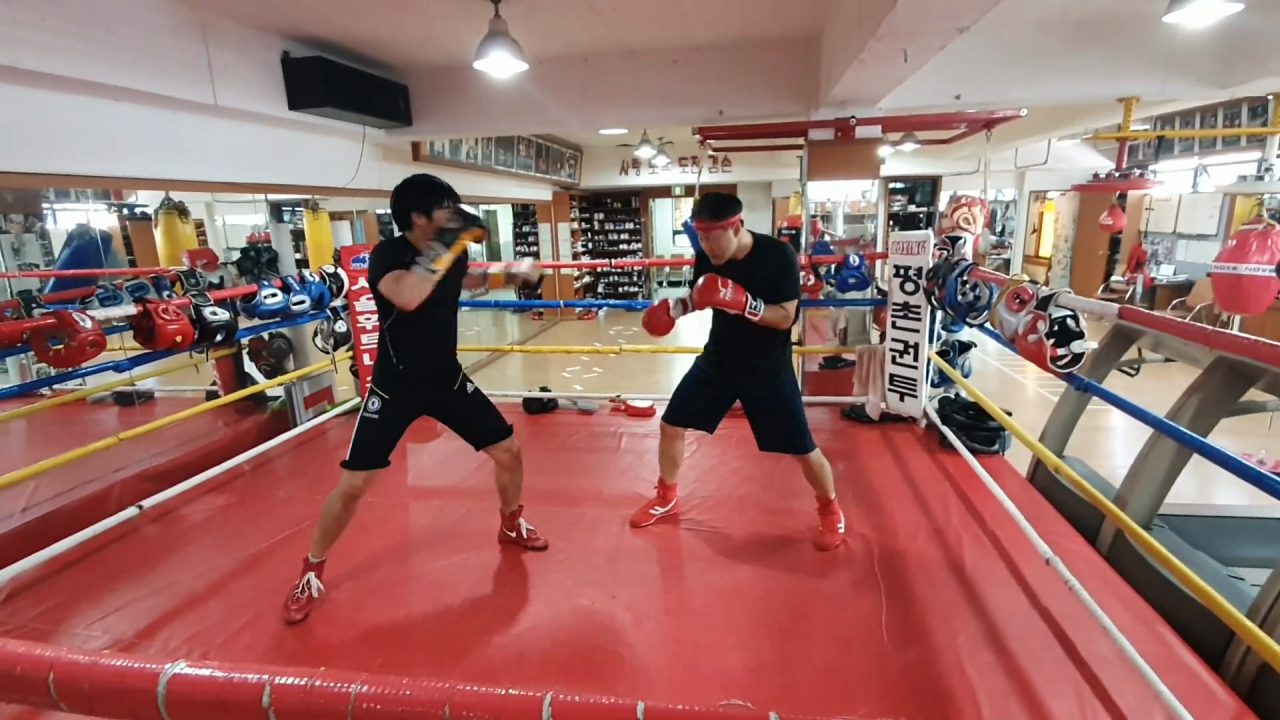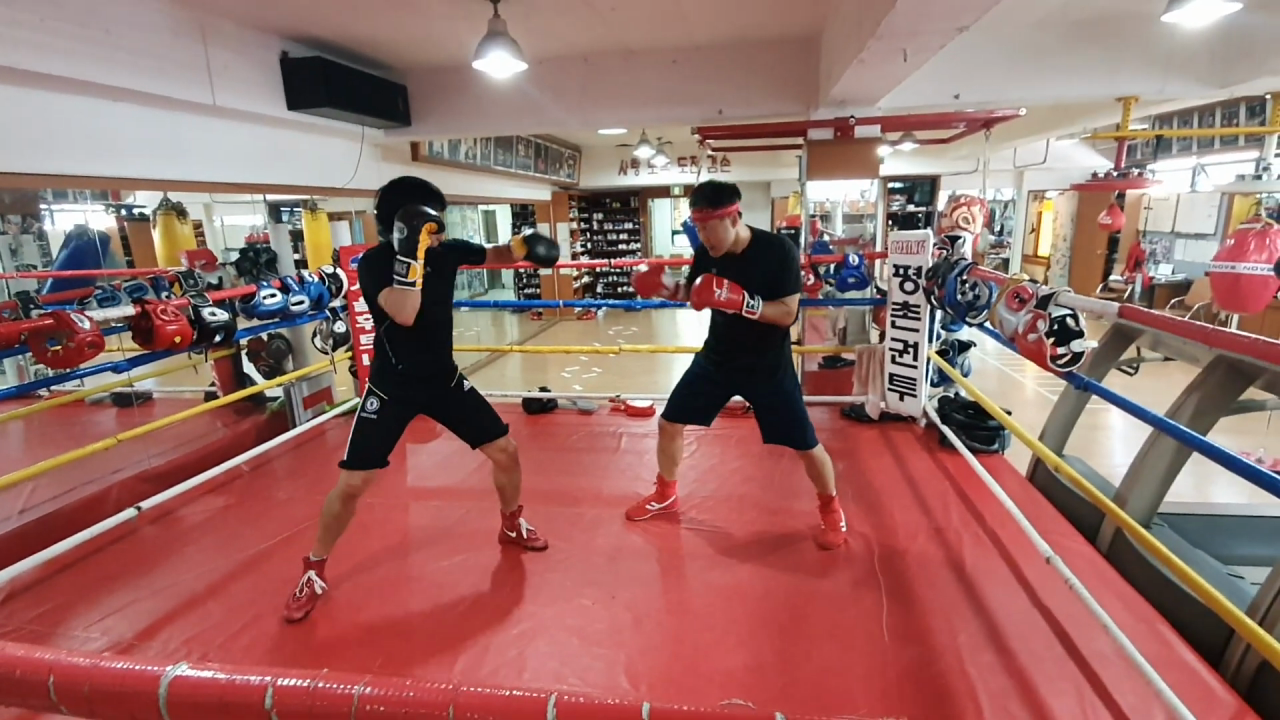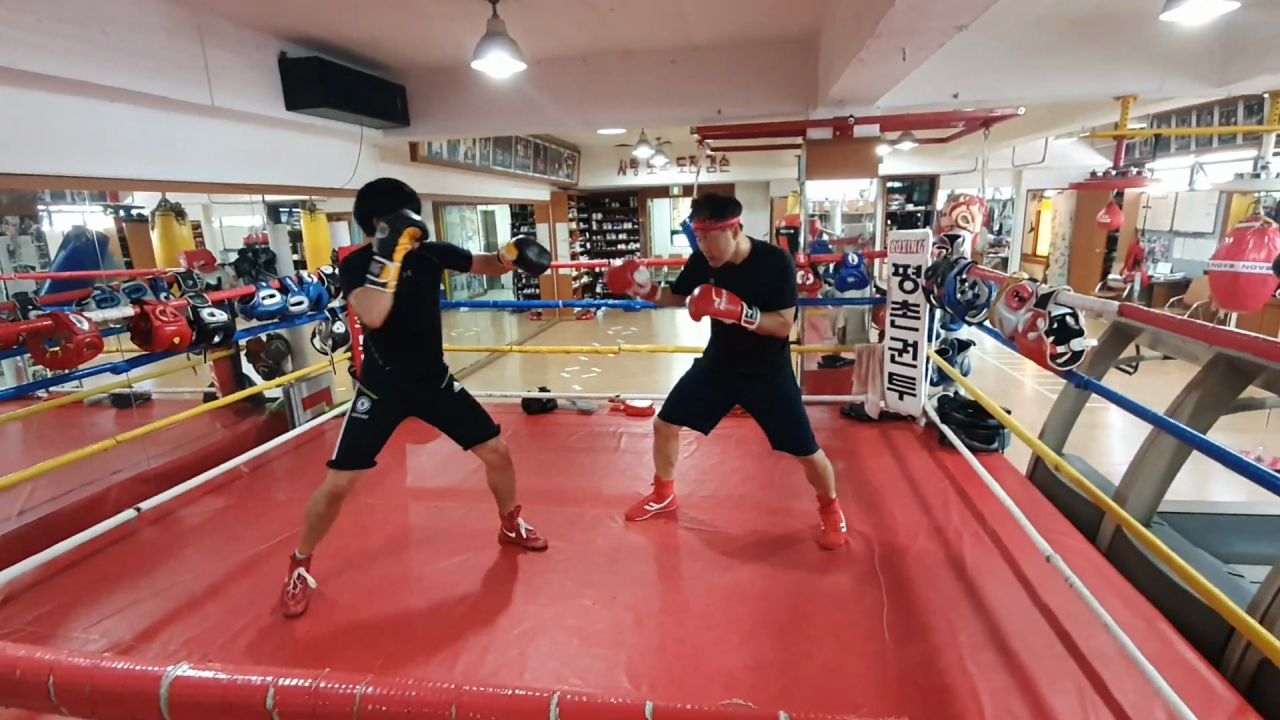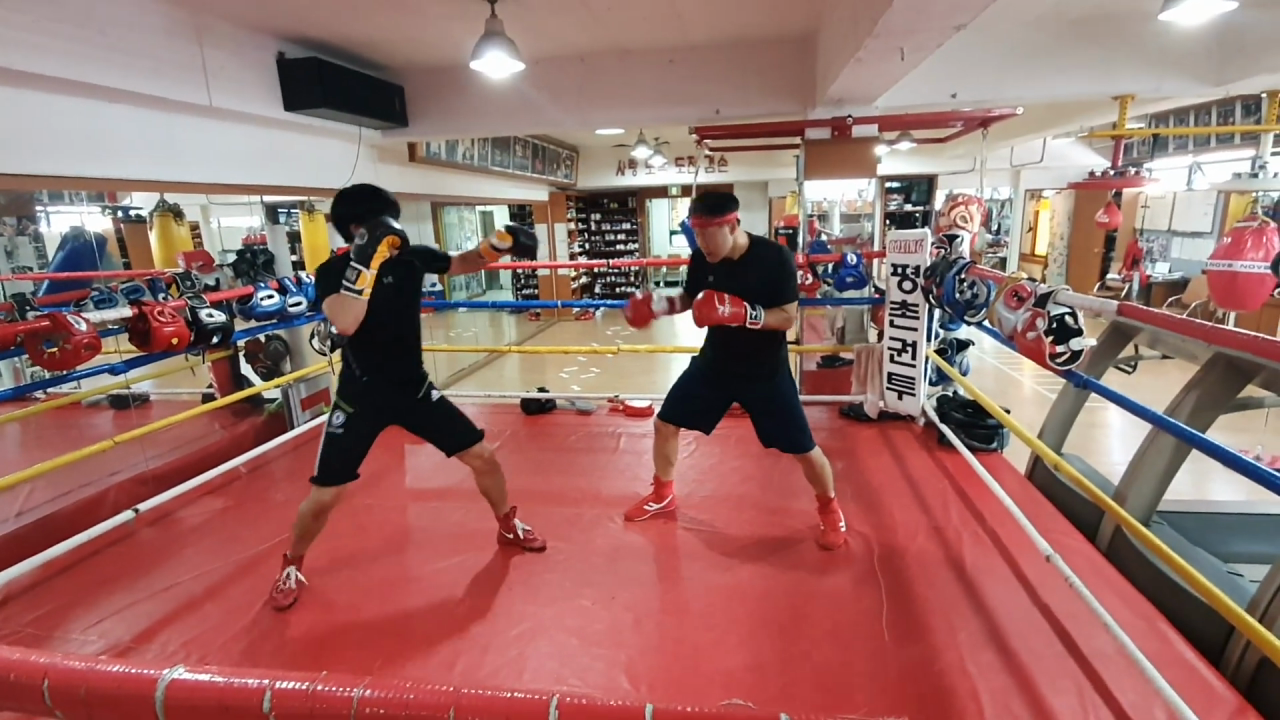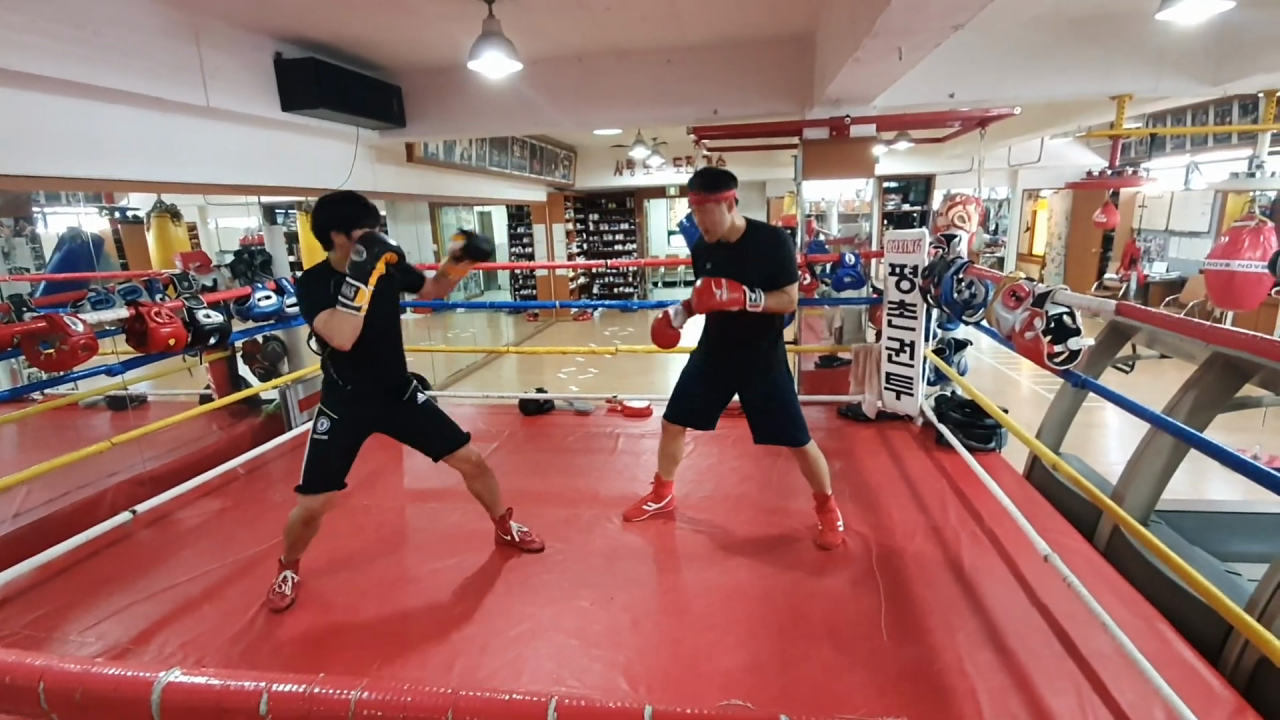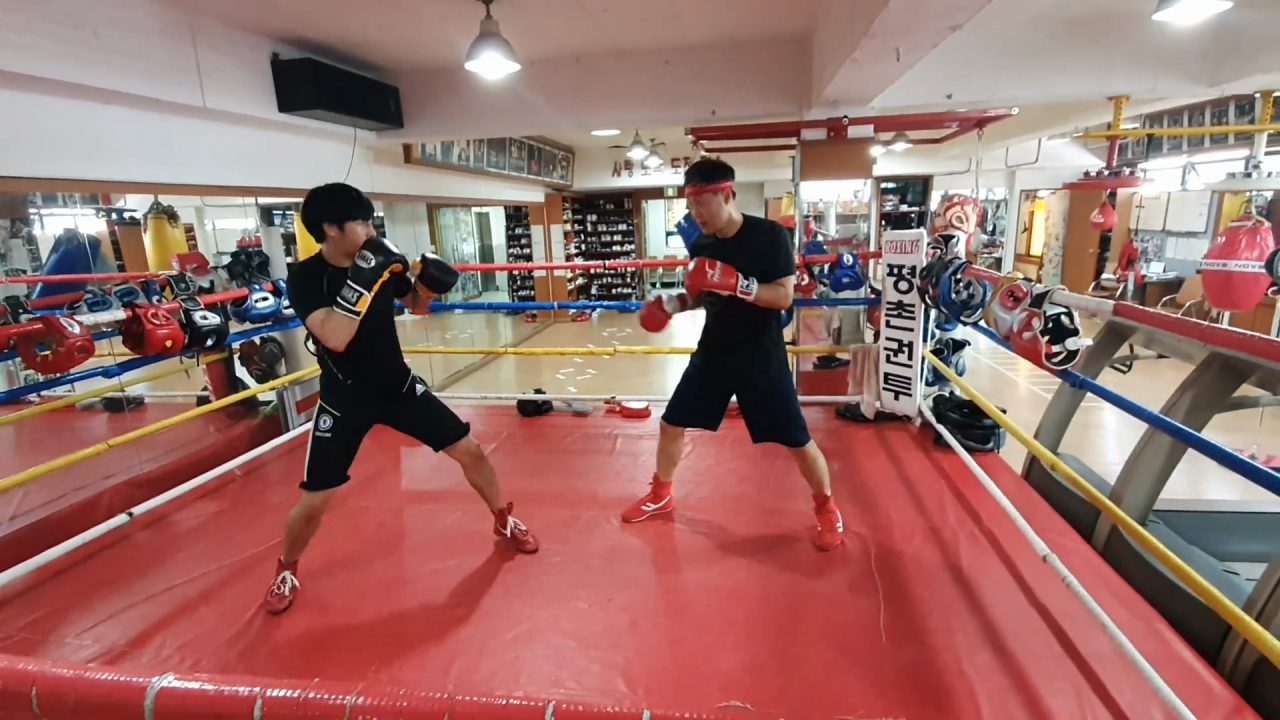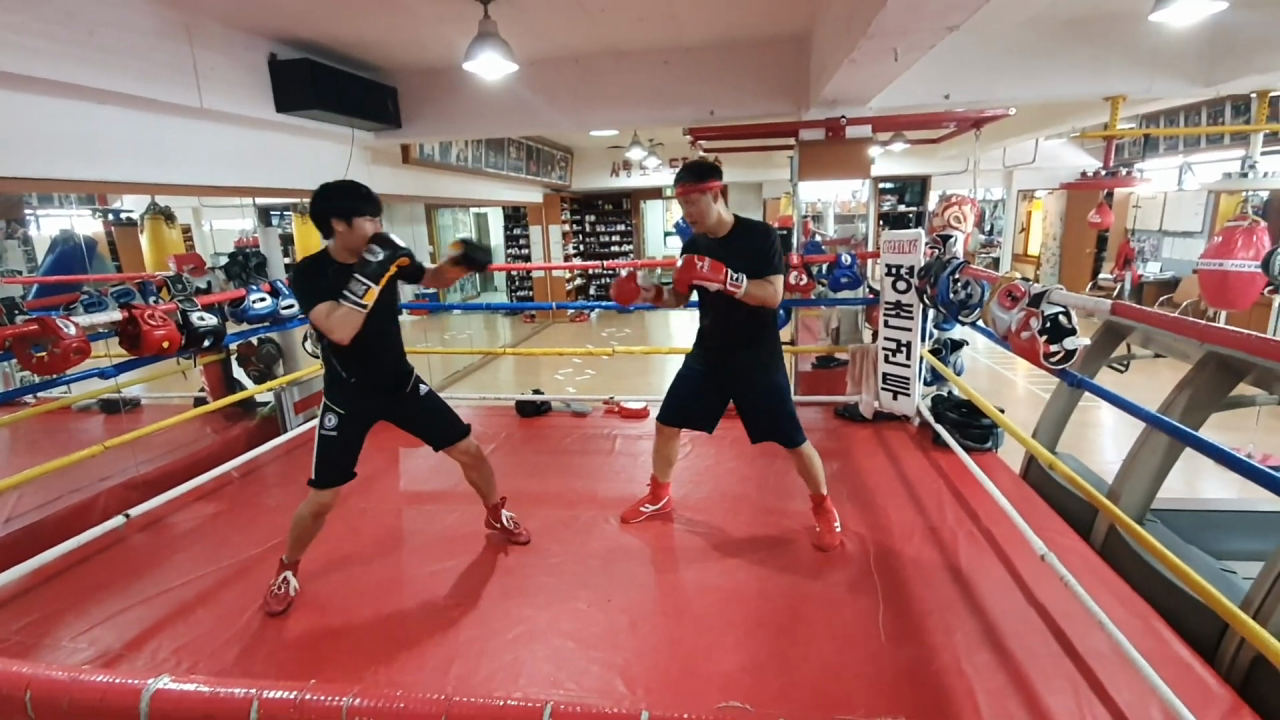
dt=0.1s
person 1, frame 1
left shoulder: (447, 250)
right shoulder: (386, 255)
left elbow: (471, 279)
right elbow: (408, 297)
left wrist: (516, 273)
right wrist: (447, 243)
left hip: (447, 378)
right hip: (394, 385)
left knee: (508, 451)
right knee: (353, 483)
left ankle: (512, 526)
right ankle: (312, 571)
person 1, frame 2
left shoulder: (446, 250)
right shoulder: (374, 262)
left elbow: (496, 256)
right elbow: (406, 315)
left wrist: (523, 246)
right wrist: (410, 248)
left hip: (442, 378)
right hip: (391, 384)
left knee: (505, 450)
right knee: (352, 482)
left ankle: (512, 525)
right ankle: (313, 569)
person 1, frame 3
left shoulder: (430, 252)
right shoulder: (353, 265)
left elbow: (486, 264)
right elbow: (371, 316)
left wrist: (516, 254)
right wrist: (388, 251)
left hip: (434, 380)
right hip: (381, 387)
left knee: (497, 451)
right knee: (337, 483)
left ankle: (511, 525)
right ankle: (300, 565)
person 1, frame 4
left shoulder: (410, 256)
right shoulder: (331, 272)
left elbow: (466, 262)
right elbow: (346, 323)
left wrist: (499, 243)
right wrist: (366, 258)
left hip: (413, 388)
right hip: (360, 397)
left knee: (483, 457)
right knee: (323, 496)
left ankle: (508, 526)
right ankle: (292, 564)
person 1, frame 5
left shoulder: (390, 264)
right shoulder: (312, 284)
left elbow: (436, 288)
right elbow: (341, 338)
left wrist: (459, 256)
right wrist: (361, 273)
left hip: (399, 393)
right hip: (344, 405)
left knee: (471, 459)
right knee: (312, 504)
left ankle: (505, 527)
right ankle: (288, 568)
person 1, frame 6
left shoulder: (383, 263)
right shoulder: (304, 278)
left elbow: (417, 305)
right elbow: (335, 339)
left wrist: (429, 280)
right wrist: (362, 279)
left hip: (399, 386)
right hip: (344, 399)
left knee: (469, 449)
right knee: (313, 502)
left ankle: (504, 520)
right ankle: (287, 569)
person 1, frame 7
left shoulder: (385, 256)
right shoulder: (309, 274)
left elbow: (440, 280)
right elbow: (340, 332)
left wrist: (458, 259)
right wrist: (369, 272)
left hip: (400, 383)
right hip: (348, 396)
left knee: (469, 450)
right knee: (322, 499)
left ankle: (497, 515)
right ankle: (287, 568)
person 2, frame 1
left shoulder: (779, 255)
right shoulder: (707, 259)
left elbow: (786, 317)
right elbow: (697, 299)
left wrist: (742, 303)
right wrist: (675, 308)
left hip: (768, 367)
right hip: (717, 359)
left knee: (803, 450)
right knee: (670, 426)
left ankle: (830, 510)
right ankle: (666, 497)
person 2, frame 2
left shoulder: (778, 250)
right shoulder: (706, 253)
left elbow: (787, 313)
right elbow: (694, 296)
left wrist: (740, 301)
right wrist: (667, 286)
left hip: (769, 364)
right hip: (717, 357)
left knee: (806, 445)
right knee: (669, 423)
left ankle: (831, 509)
right ankle: (665, 494)
person 2, frame 3
left shoulder: (777, 262)
right shoulder: (701, 262)
left elbow: (784, 325)
right elbow: (676, 297)
left wrist: (738, 312)
right wrist: (644, 286)
left hip: (768, 371)
right hip: (717, 364)
left knee: (806, 451)
right knee: (665, 424)
left ankle: (831, 510)
right ankle: (663, 494)
person 2, frame 4
left shoulder: (775, 257)
right shoulder: (702, 260)
left elbow: (789, 318)
right elbow: (690, 300)
left wrist: (742, 314)
right wrist: (659, 303)
left hip: (765, 369)
right hip: (714, 362)
left knee: (804, 449)
right knee: (665, 424)
left ankle: (830, 510)
right ankle: (662, 494)
person 2, frame 5
left shoulder: (773, 240)
right shoulder: (702, 248)
left elbow: (789, 301)
left wrist: (741, 297)
right wrist: (680, 312)
left hip: (762, 361)
right hip: (711, 356)
left knee: (798, 443)
right knee: (672, 424)
left ankle: (827, 509)
right ankle: (662, 495)
person 2, frame 6
left shoulder: (770, 235)
right shoulder: (701, 245)
left elbow: (784, 296)
left wrist: (734, 283)
right wrist: (674, 303)
left hip: (763, 360)
right hip: (711, 356)
left knee: (798, 442)
right knee: (671, 425)
left ankle: (826, 509)
right ankle: (661, 495)
person 2, frame 7
left shoulder: (759, 235)
right shoulder: (695, 244)
left elbow: (773, 294)
right elbow: (680, 295)
left wrist: (722, 277)
right wrist: (647, 292)
left hip: (758, 359)
right hip: (707, 356)
left knee: (794, 441)
right knee: (667, 424)
left ankle: (824, 509)
right ankle: (659, 495)
